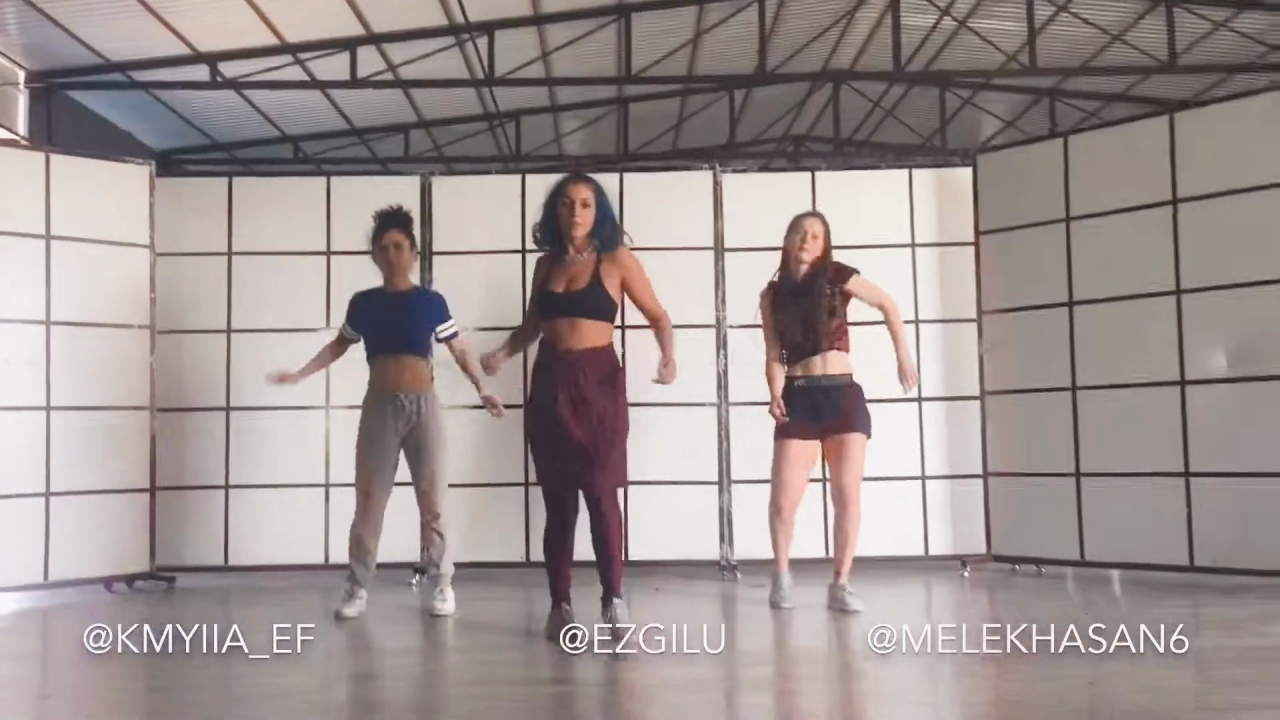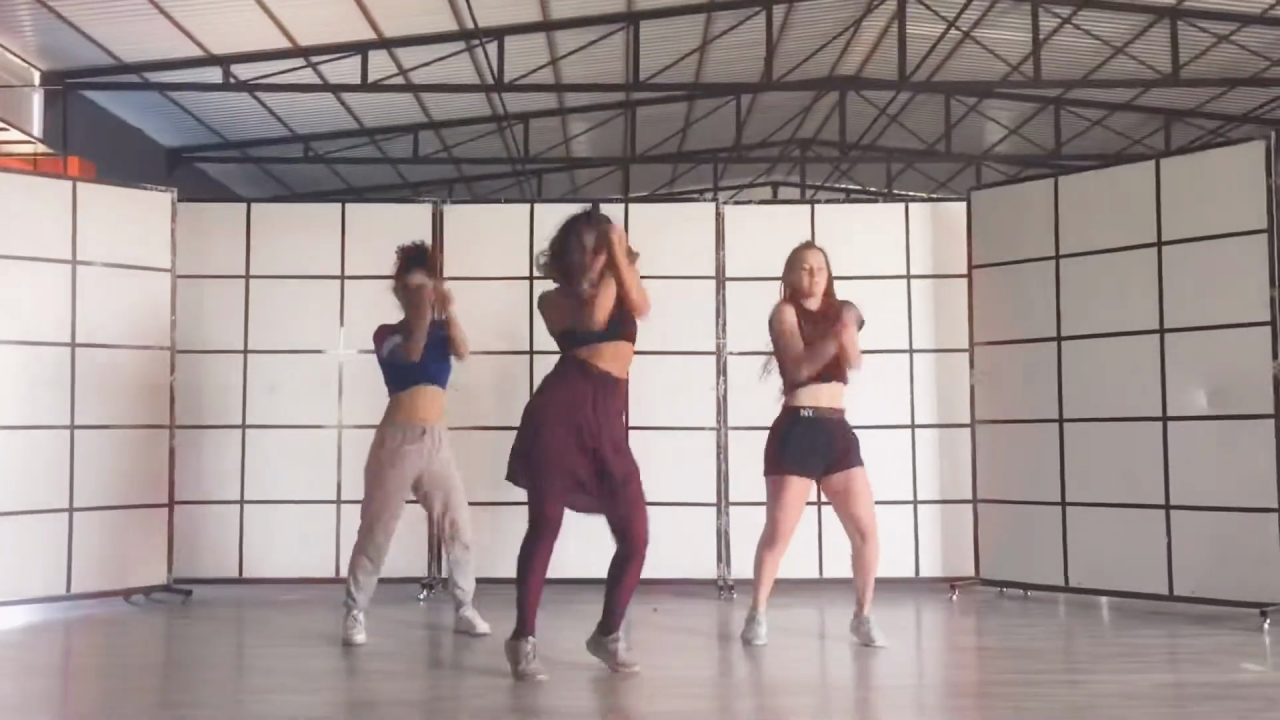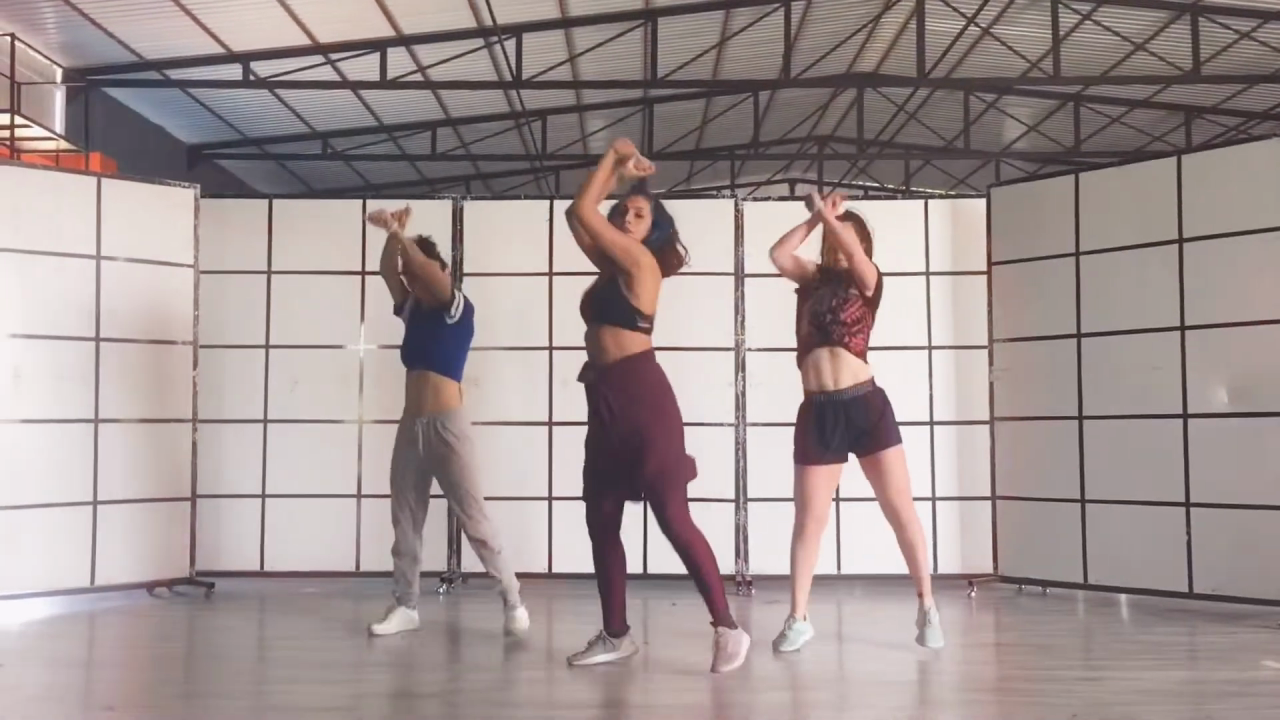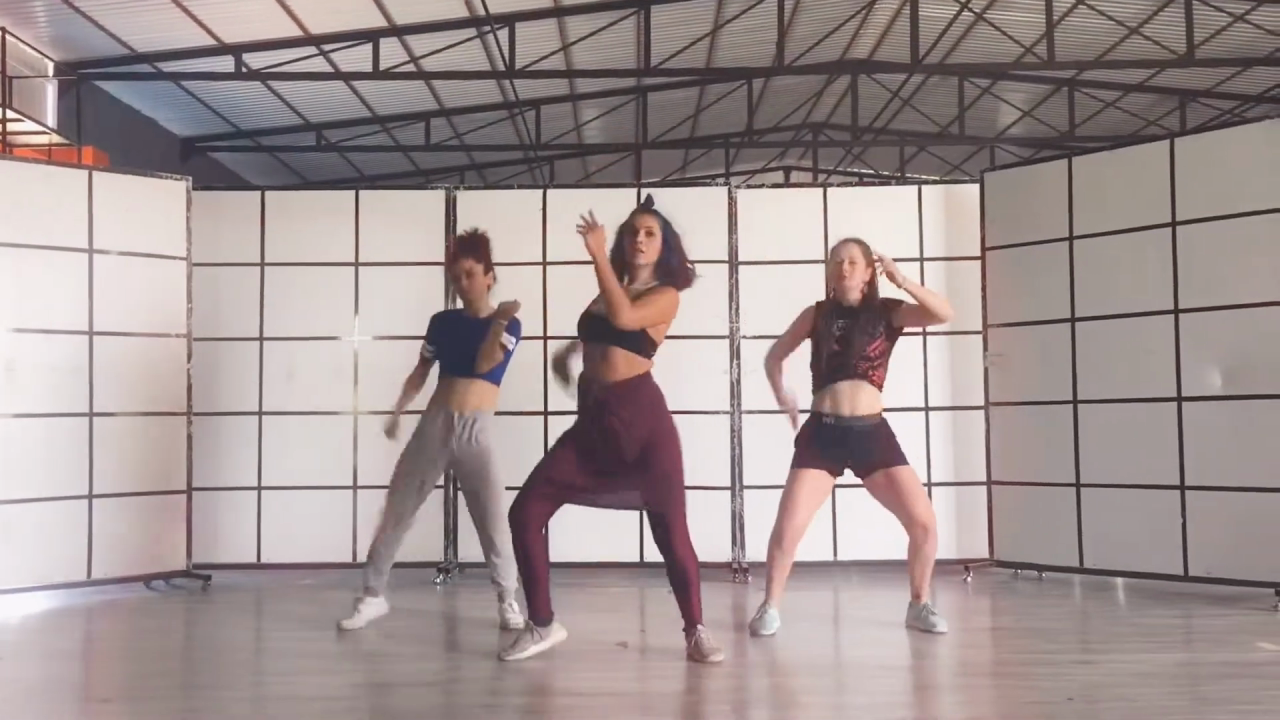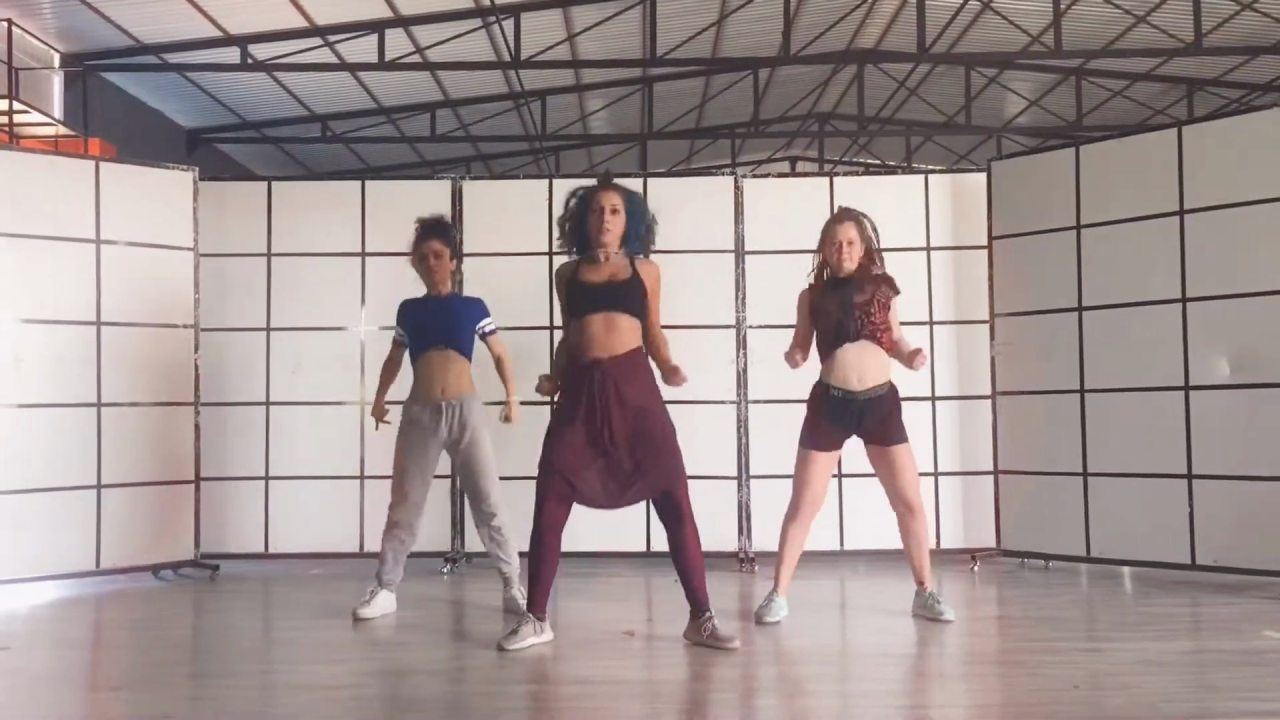
dt=1s
person 1, frame 1
left shoulder: (617, 260)
right shoulder: (546, 264)
left elbow: (657, 315)
left wrist: (668, 355)
right wrist: (503, 352)
left hip: (599, 382)
right hip: (549, 384)
left knee: (601, 491)
right knee: (559, 502)
left ankle: (613, 603)
right ankle: (561, 606)
person 1, frame 2
left shoulder: (620, 288)
right shoulder: (555, 299)
left elbow: (640, 306)
right elbow: (592, 317)
left wrist: (619, 251)
right wrist: (608, 267)
left hip: (608, 421)
right hip: (563, 410)
left knee: (636, 538)
right knee: (546, 523)
left ankle: (607, 635)
right ankle: (523, 640)
person 1, frame 3
left shoulder: (641, 262)
right shoulder: (612, 265)
left elbow: (583, 213)
right elbow: (579, 218)
left wrist: (614, 160)
right wrist: (617, 163)
left hip: (641, 396)
right hip: (606, 404)
left knee: (673, 519)
right knee: (602, 526)
left ankle: (727, 628)
right ankle: (615, 634)
person 1, frame 4
left shoulder: (665, 295)
right shoulder: (615, 290)
left elbow: (622, 317)
left wrist: (599, 255)
right wrist: (569, 351)
left hip: (641, 419)
right hip: (592, 420)
left knee: (671, 532)
right knee: (525, 514)
left ankle: (695, 631)
right ankle: (543, 624)
person 1, frame 5
left shoulder: (645, 270)
right shoulder: (568, 273)
left wrist: (669, 366)
right wrist: (553, 376)
left hip: (635, 392)
right hip: (580, 395)
left knee: (677, 509)
right knee: (548, 514)
left ankle: (701, 618)
right ankle: (536, 619)
person 2, frame 1
left shoulder: (837, 277)
right shoulder: (772, 295)
left elbow: (889, 307)
right elbow: (773, 355)
left wrist: (904, 358)
right wrist: (775, 395)
left hip: (844, 396)
right hip: (799, 399)
left knee: (847, 496)
right knee: (784, 498)
left ankle: (841, 584)
right ankle: (781, 575)
person 2, frame 2
left shoulder: (842, 312)
right shoulder: (785, 312)
left elbow: (853, 362)
right elbow: (799, 367)
left wrist: (844, 335)
right wrist: (832, 341)
left hip: (837, 430)
right hip: (796, 428)
left knee: (865, 528)
right knee: (778, 531)
left ankle: (863, 614)
right ankle: (757, 613)
person 2, frame 3
left shoulder: (867, 281)
right shoulder: (811, 278)
left elbow: (856, 257)
right elbow: (778, 255)
left wrist: (830, 215)
right wrist: (815, 218)
left hip: (865, 404)
right hip: (819, 410)
left knee: (901, 511)
right knee: (809, 518)
left ankle: (927, 608)
right ankle: (798, 618)
person 2, frame 4
left shoulder: (887, 313)
right shoulder: (817, 315)
left elbow: (942, 314)
right elbow: (774, 356)
left wrist: (899, 278)
right wrist: (781, 392)
left hip: (873, 434)
right hip: (822, 434)
left knee: (924, 522)
right knee: (787, 528)
left ankle: (919, 605)
right ankle: (770, 607)
person 2, frame 5
left shoulder: (882, 285)
right shoulder: (813, 293)
left elbow: (893, 342)
right elbow: (799, 350)
left wrist: (913, 355)
right wrist: (793, 355)
left hip: (880, 402)
right hip: (830, 403)
left knee: (911, 502)
right knee: (803, 505)
left ankle: (925, 592)
right ankle: (778, 594)
person 3, frame 1
left shoulder: (431, 302)
right shoulder: (364, 303)
left elbow: (458, 350)
right elbow: (340, 344)
left wrist: (483, 390)
right wrist: (299, 374)
left hip: (422, 405)
right hip: (379, 406)
left knee: (433, 499)
right knee: (370, 501)
left ankle: (442, 585)
right ankle: (359, 588)
person 3, frame 2
left shoulder: (442, 331)
right shoulder: (388, 334)
left elbow: (462, 351)
right elbow: (411, 353)
left wrist: (446, 305)
right wrist: (425, 307)
left hip: (436, 442)
right hip: (396, 440)
left knee: (458, 529)
right knee: (375, 532)
left ankle: (464, 609)
right ankle: (355, 614)
person 3, frame 3
left shoulder: (459, 310)
right shoulder: (412, 312)
left elbow: (433, 276)
right elbow: (388, 271)
left wrist: (399, 234)
right wrist: (394, 234)
left hip: (447, 426)
right hip: (411, 427)
left knee: (474, 520)
right knee: (405, 522)
left ankle: (513, 603)
right ankle: (405, 607)
person 3, frame 4
left shoulder: (508, 324)
right shoulder: (443, 323)
left elbow: (484, 363)
right elbow: (420, 372)
left wrist: (499, 321)
right wrist: (397, 412)
left hip: (474, 435)
right hip: (433, 428)
left knee: (494, 521)
right knee: (396, 512)
left ankle: (508, 601)
right ankle: (372, 595)
person 3, frame 5
left shoulder: (472, 307)
right shoulder: (410, 309)
left elbow: (499, 354)
right elbow: (395, 356)
left wrist: (512, 396)
right wrist: (379, 397)
left hip: (464, 412)
right hip: (419, 416)
left knee: (487, 506)
right knee: (405, 506)
left ankle: (513, 586)
right ankle: (385, 590)
